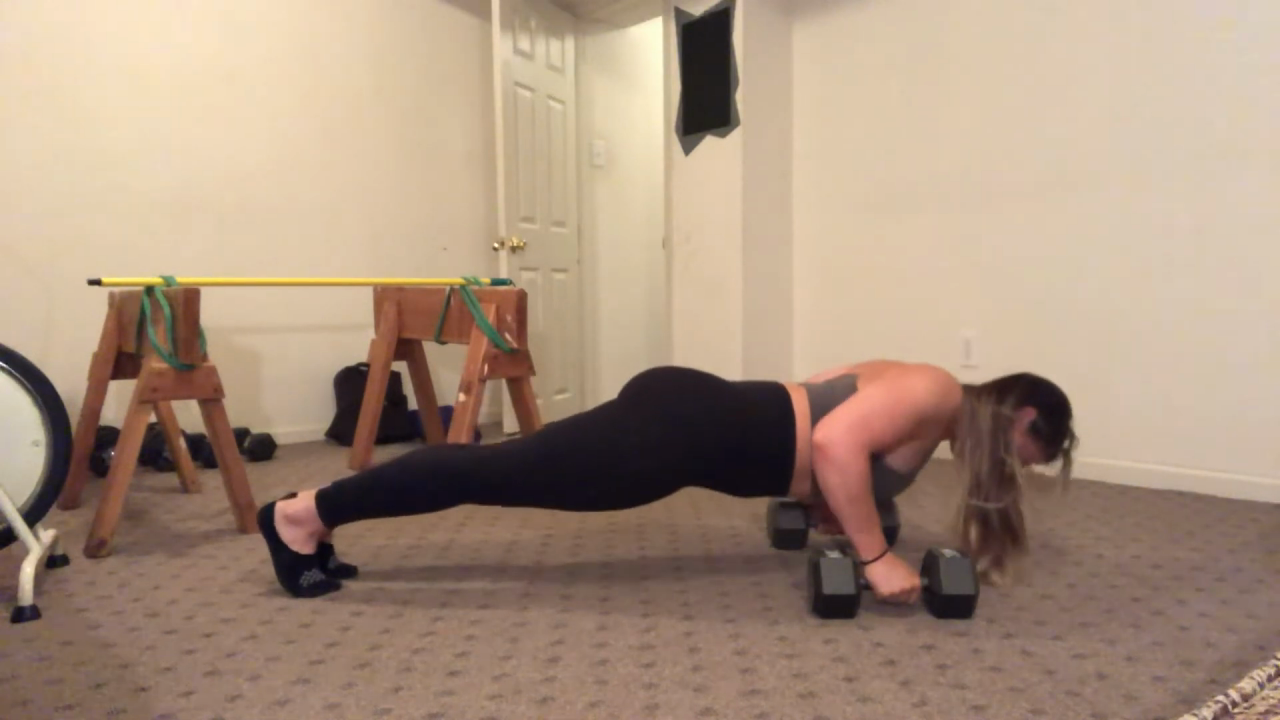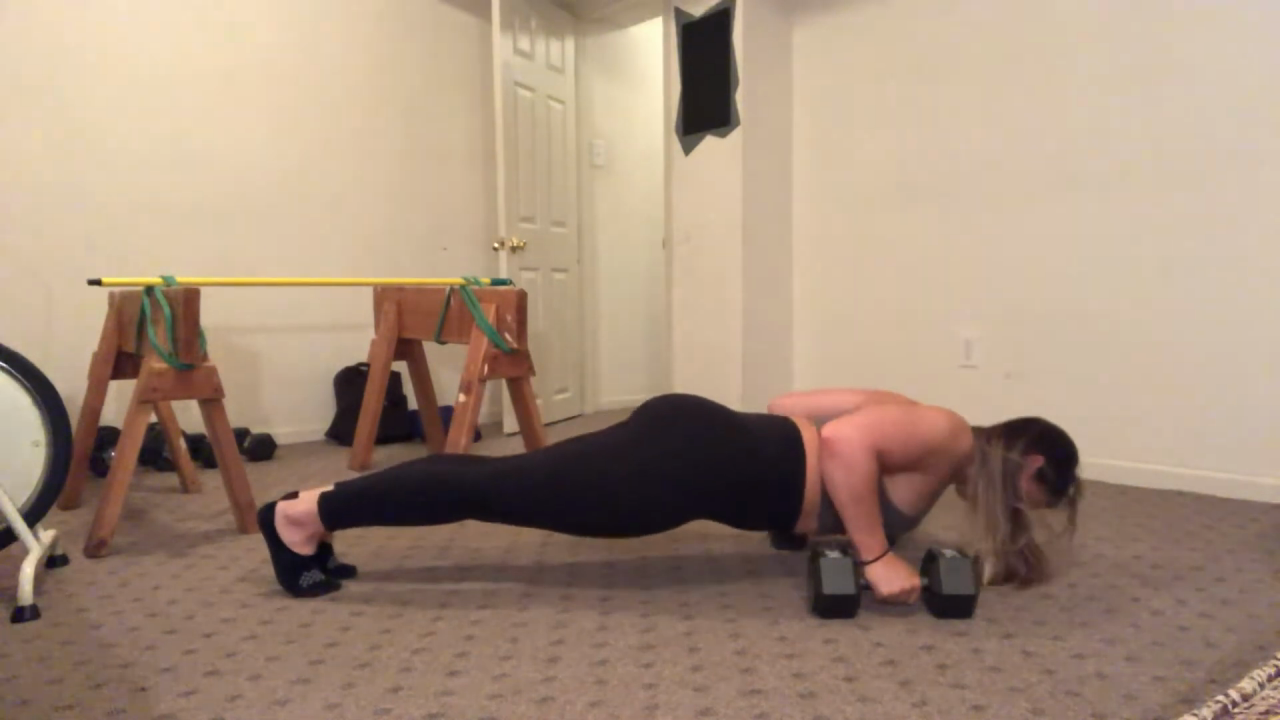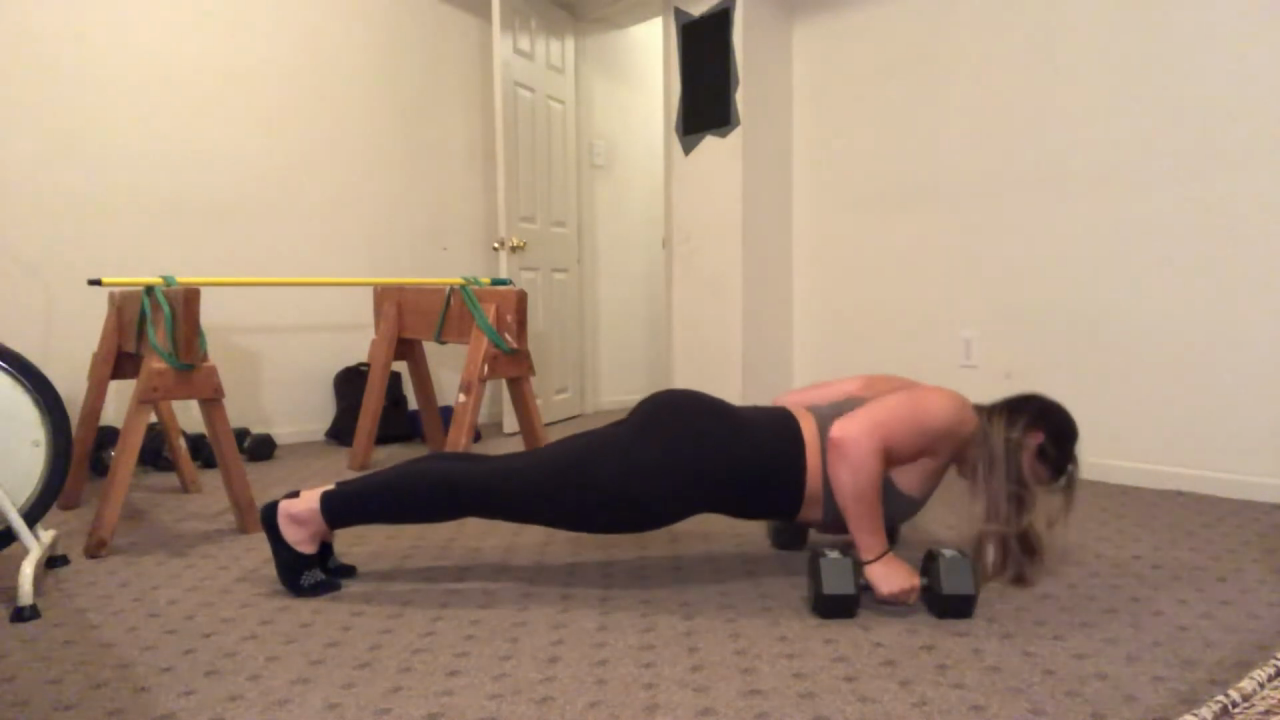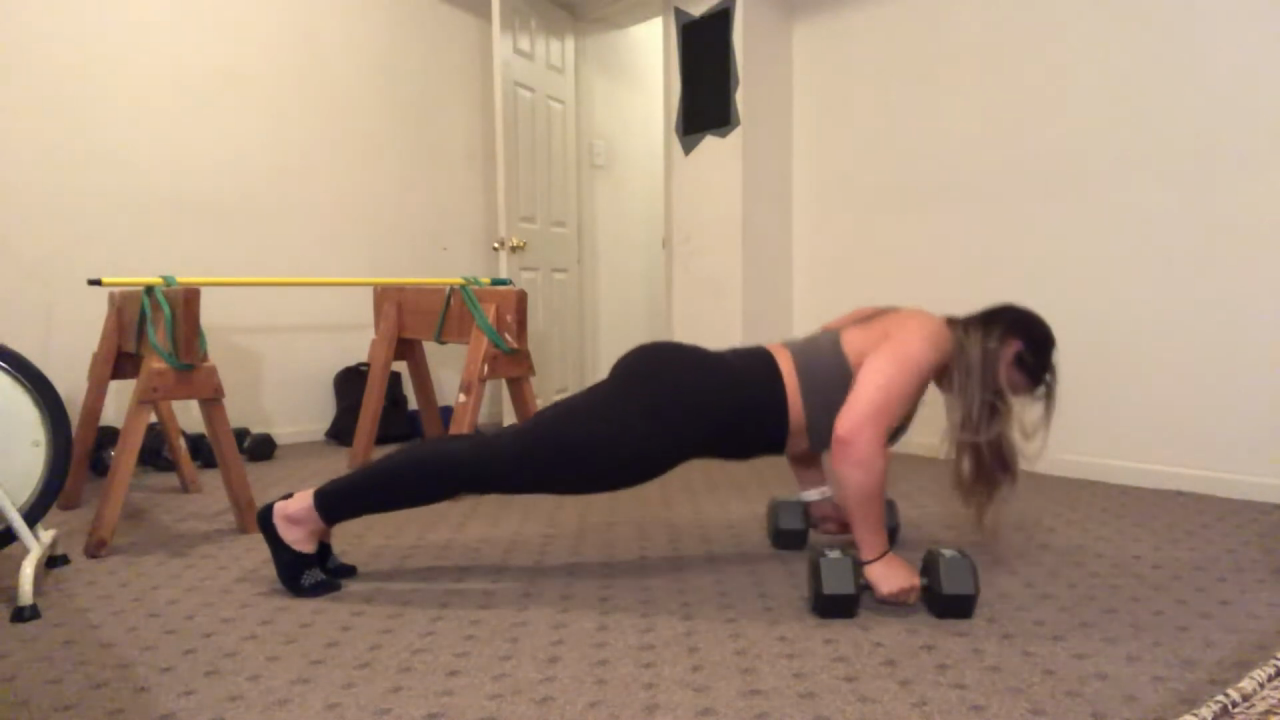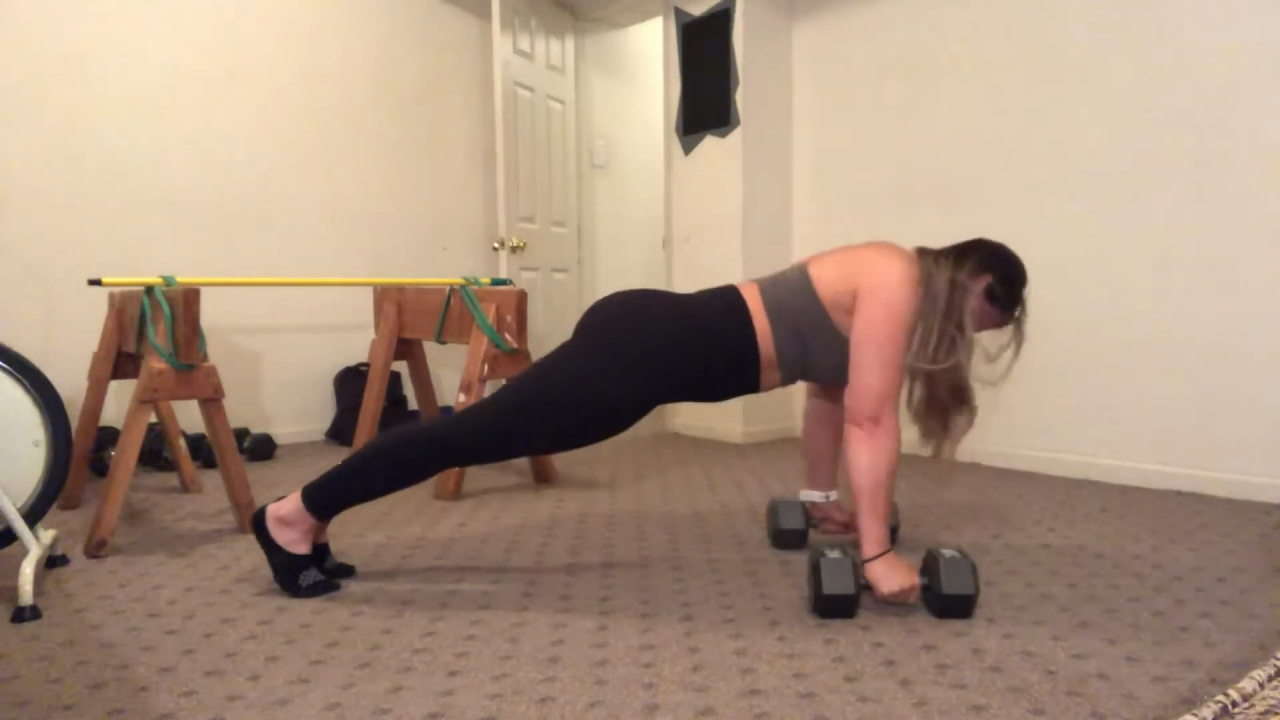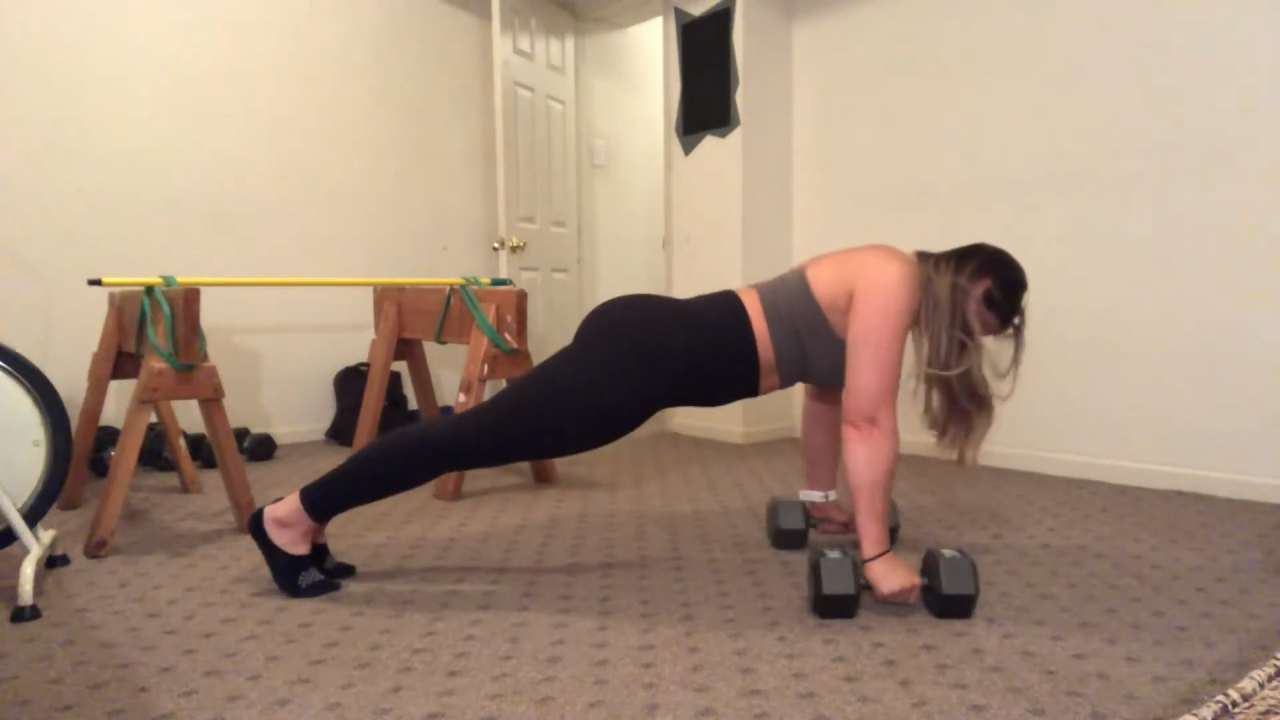
dt=0.5s
person 1, frame 1
left shoulder: (912, 389)
right shoulder: (939, 396)
right elbow: (836, 444)
left wrist: (830, 510)
right wrist: (876, 557)
left hip: (692, 416)
right hip: (687, 430)
left knee: (500, 468)
right knee: (495, 472)
left ankle: (319, 507)
right ankle: (303, 513)
person 1, frame 2
left shoulder: (916, 423)
right shoulder: (950, 437)
left elbow: (789, 404)
right elbow: (844, 443)
left wrist: (819, 508)
right wrist: (877, 557)
left hip: (700, 439)
right hip: (695, 464)
left knee: (504, 479)
right knee: (502, 490)
left ankle: (322, 506)
right ankle: (305, 512)
person 1, frame 3
left shoulder: (916, 400)
right shoulder: (952, 417)
right elbow: (850, 440)
left wrist: (826, 512)
right wrist: (876, 557)
left hip: (699, 436)
right hip: (695, 459)
left knee: (504, 477)
right knee: (500, 489)
left ankle: (325, 502)
right ankle: (307, 512)
person 1, frame 4
left shoulder: (897, 329)
right shoulder: (930, 338)
right elbow: (855, 434)
left wrist: (817, 498)
right wrist: (876, 555)
left hip: (682, 387)
right hip: (680, 406)
left knee: (498, 455)
right knee: (495, 464)
left ankle: (317, 505)
right ankle: (302, 512)
person 1, frame 5
left shoulder: (881, 279)
right shoulder: (898, 280)
left elbow: (829, 392)
right elbow: (869, 421)
left wrist: (820, 499)
right wrist: (877, 554)
left hip: (659, 342)
right hip: (648, 347)
left knee: (483, 434)
right knee: (477, 434)
left ankle: (309, 517)
right ankle: (294, 516)
person 1, frame 6
left shoulder: (878, 282)
right shoulder: (895, 279)
left elbow: (827, 394)
right elbow: (867, 420)
left wrist: (820, 498)
right wrist: (875, 552)
left hip: (659, 346)
right hip: (648, 353)
left knee: (482, 436)
right knee: (478, 438)
left ankle: (309, 516)
right ankle: (291, 516)
